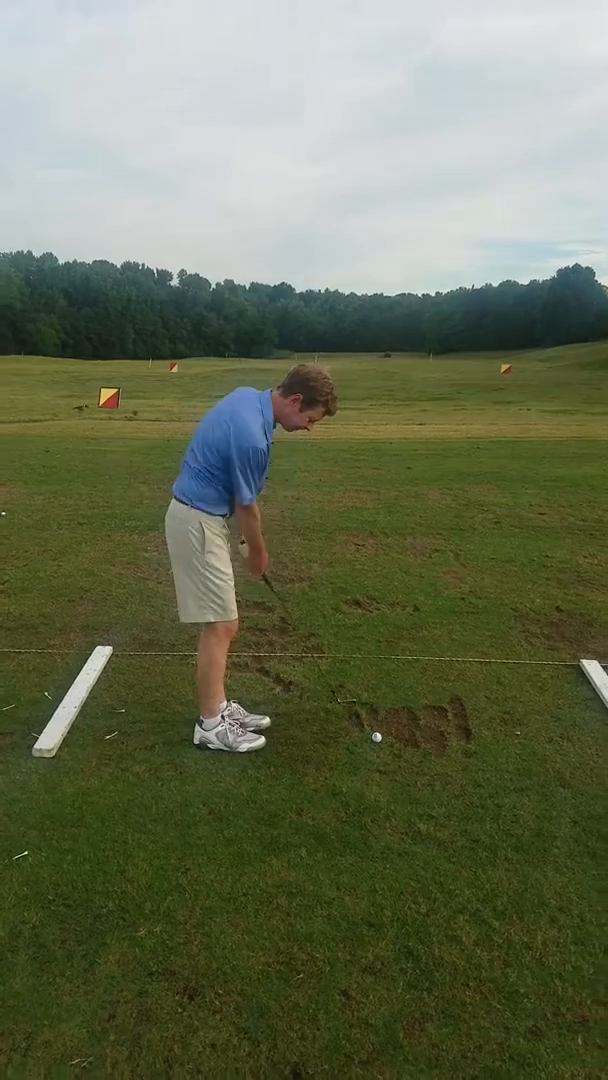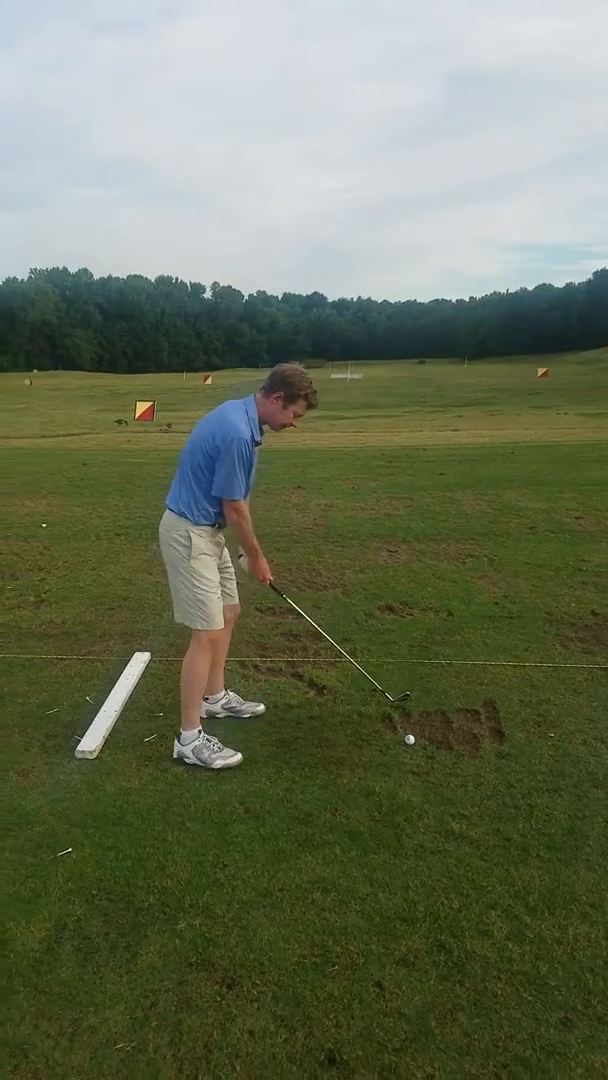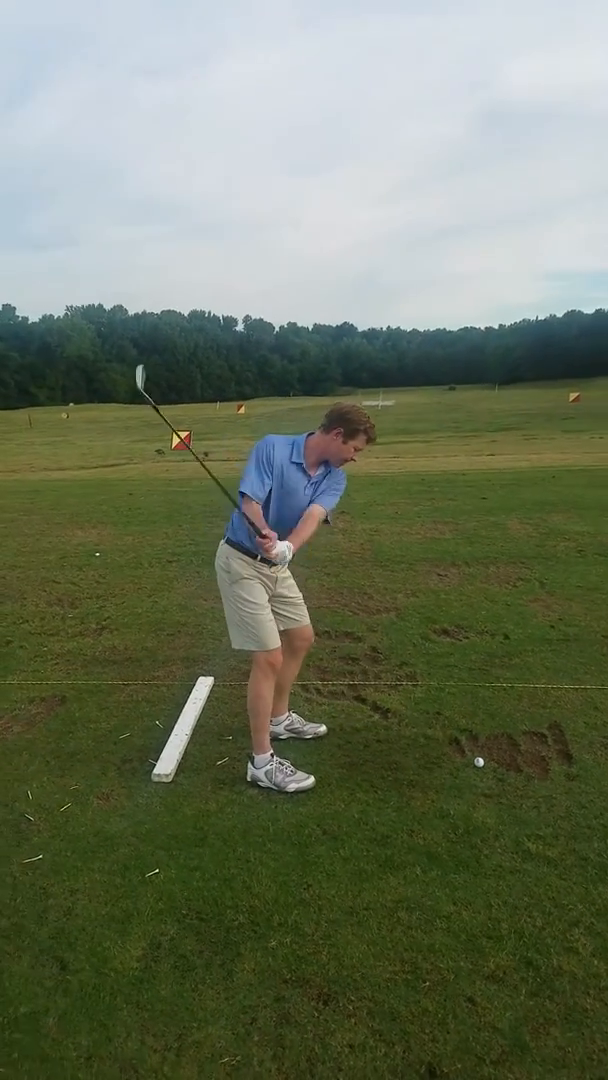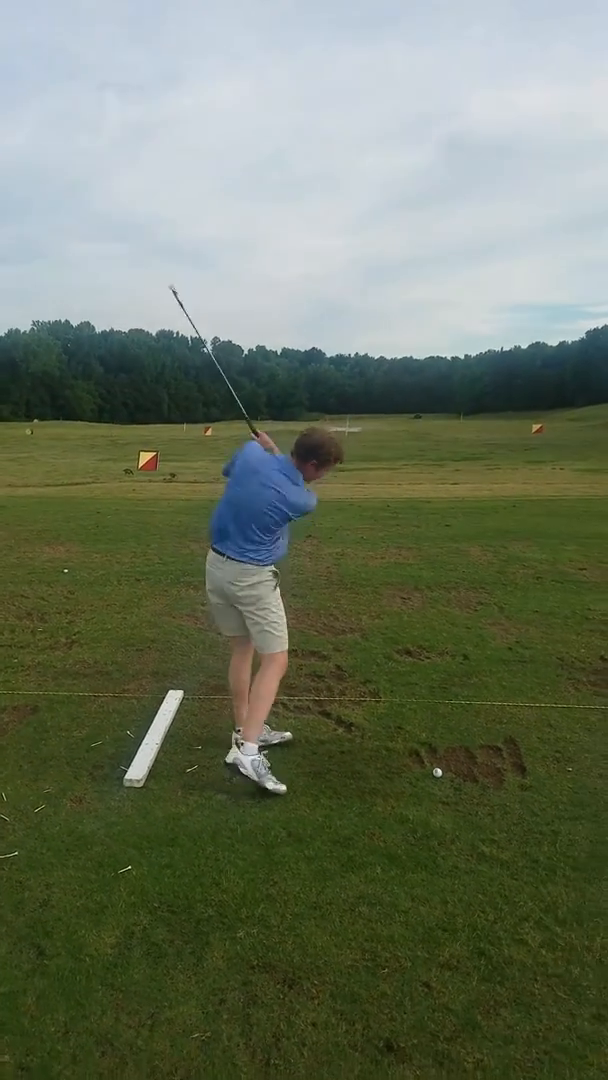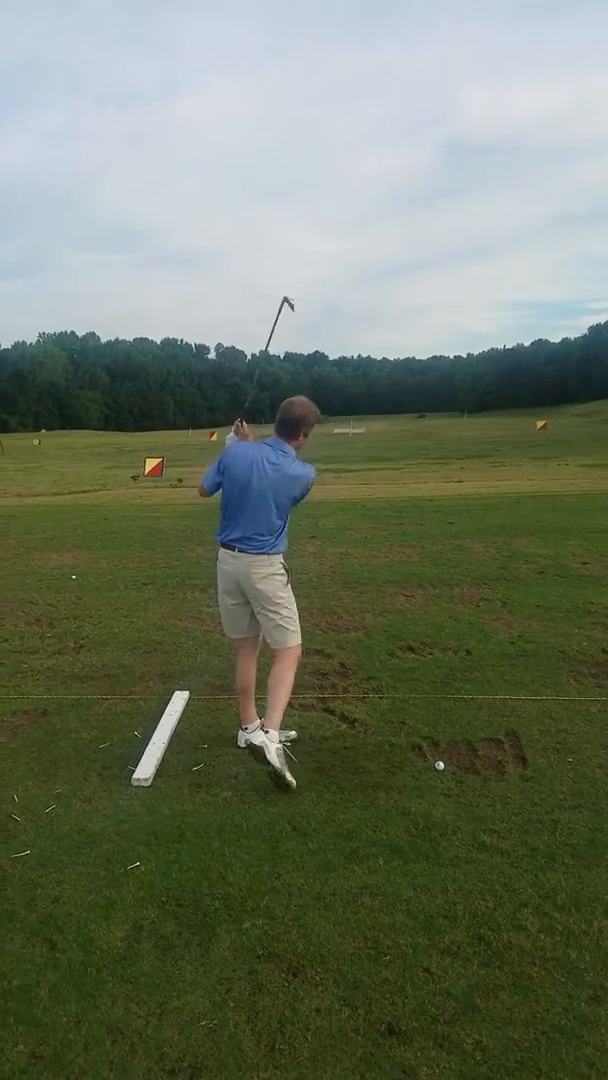
dt=1s
person 1, frame 1
left shoulder: (250, 397)
right shoulder: (251, 436)
right elbow: (246, 506)
left wrist: (256, 544)
right wrist: (257, 553)
left hip: (209, 517)
right hip: (198, 523)
left knee: (221, 619)
right knee: (221, 623)
left ankle: (218, 705)
right ankle: (210, 724)
person 1, frame 2
left shoulder: (238, 413)
right shoulder: (238, 433)
right elbow: (234, 507)
right wrist: (256, 557)
left hip: (205, 529)
right hip: (190, 534)
left knee: (229, 612)
right knee: (210, 634)
left ankle: (214, 696)
right ankle: (190, 736)
person 1, frame 3
left shoulder: (335, 477)
right shoulder: (272, 448)
left elbow: (313, 516)
right elbow: (249, 503)
left wrist: (288, 547)
right wrist: (265, 533)
left hip: (275, 564)
right hip: (242, 561)
left knee: (300, 638)
right knee: (268, 656)
left ankle: (279, 718)
right ankle: (262, 761)
person 1, frame 4
left shoulder: (249, 454)
right shoulder: (302, 501)
left elbow: (229, 473)
left hip: (217, 565)
right hip: (253, 576)
left knee: (242, 646)
right knee: (275, 660)
left ankle: (245, 728)
right ankle: (247, 750)
person 1, frame 5
left shoulder: (236, 455)
right shoulder: (304, 474)
left elbow: (204, 490)
left hip: (229, 561)
right hip: (266, 568)
left knee: (246, 648)
right knee: (288, 652)
left ankle: (251, 726)
right ankle: (269, 734)
